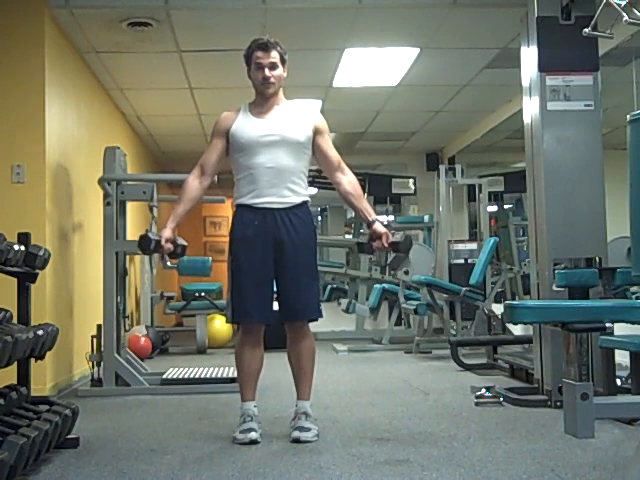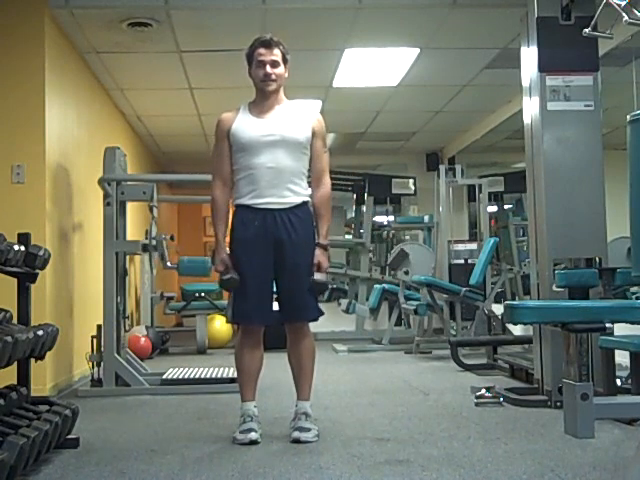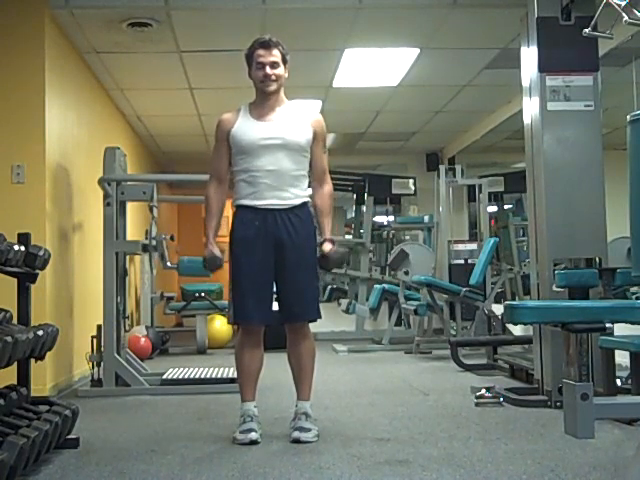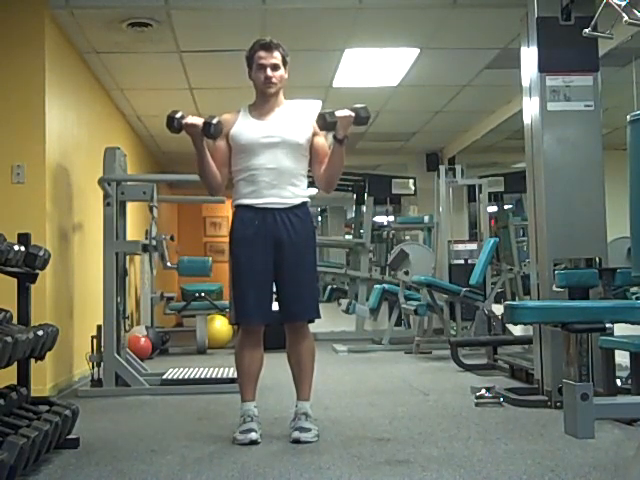
dt=1s
person 1, frame 1
left shoulder: (309, 117)
right shoulder: (230, 121)
left elbow: (340, 173)
right elbow: (201, 175)
left wrist: (372, 220)
right wrist: (170, 224)
left hip: (295, 220)
right hip: (249, 223)
left knee: (299, 321)
right knee: (250, 323)
left ankle: (303, 409)
right ankle: (248, 412)
person 1, frame 2
left shoulder: (310, 118)
right shoulder: (230, 122)
left elbow: (321, 185)
right elbow: (221, 186)
left wrist: (322, 242)
right wrist: (220, 243)
left hip: (295, 222)
right hip: (249, 224)
left knee: (299, 322)
right knee: (250, 323)
left ankle: (303, 411)
right ankle: (249, 412)
person 1, frame 3
left shoulder: (310, 120)
right shoulder: (230, 123)
left elbow: (322, 183)
right elbow: (217, 184)
left wrist: (326, 235)
right wrist: (210, 238)
left hip: (296, 221)
right hip: (249, 223)
left knee: (299, 322)
right knee: (250, 323)
left ankle: (303, 411)
right ankle: (249, 412)
person 1, frame 4
left shoulder: (308, 119)
right shoulder: (230, 123)
left elbow: (326, 182)
right elbow: (216, 186)
left wrist: (340, 138)
right wrist: (198, 143)
left hip: (295, 219)
right hip: (249, 222)
left knee: (299, 320)
right knee: (250, 322)
left ankle: (303, 410)
right ankle: (249, 412)
